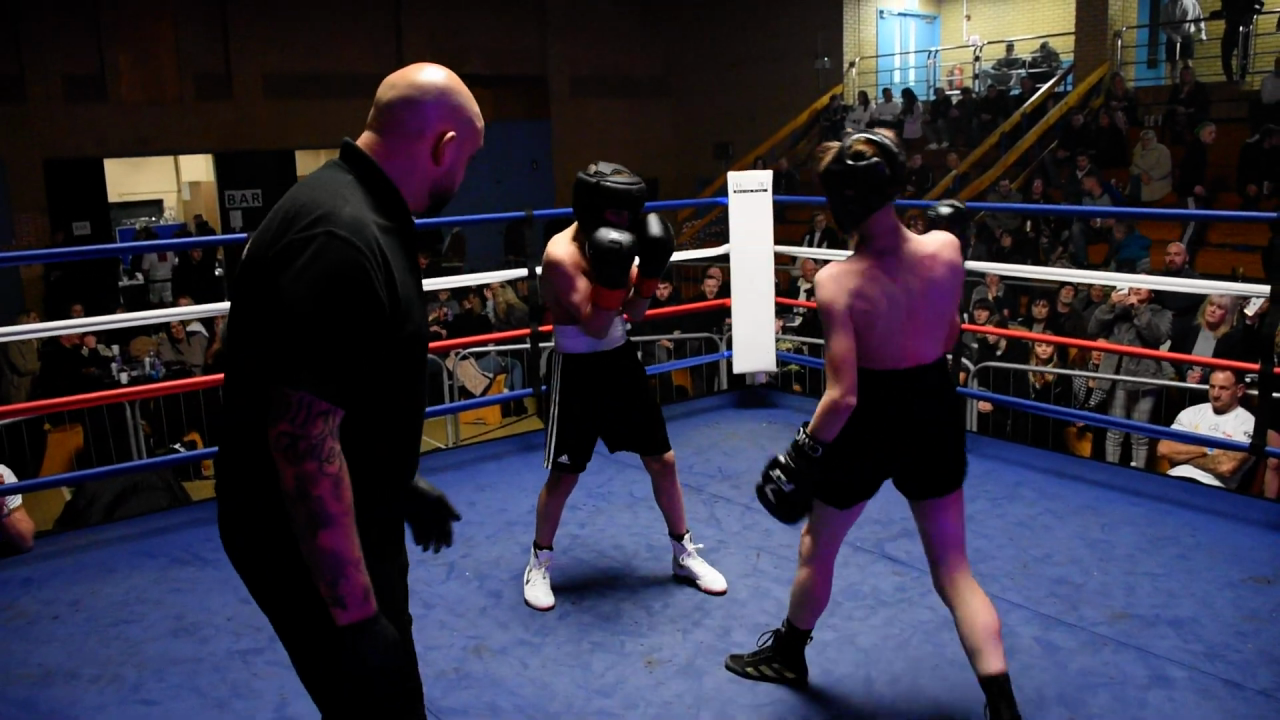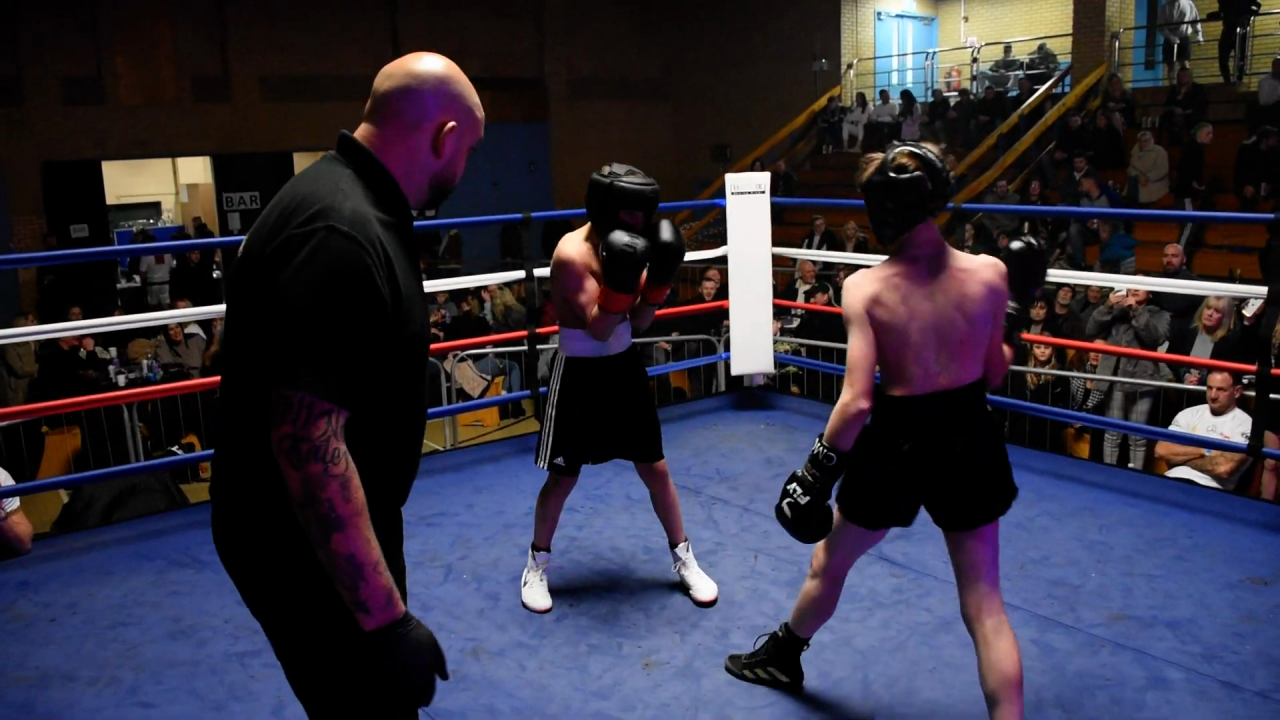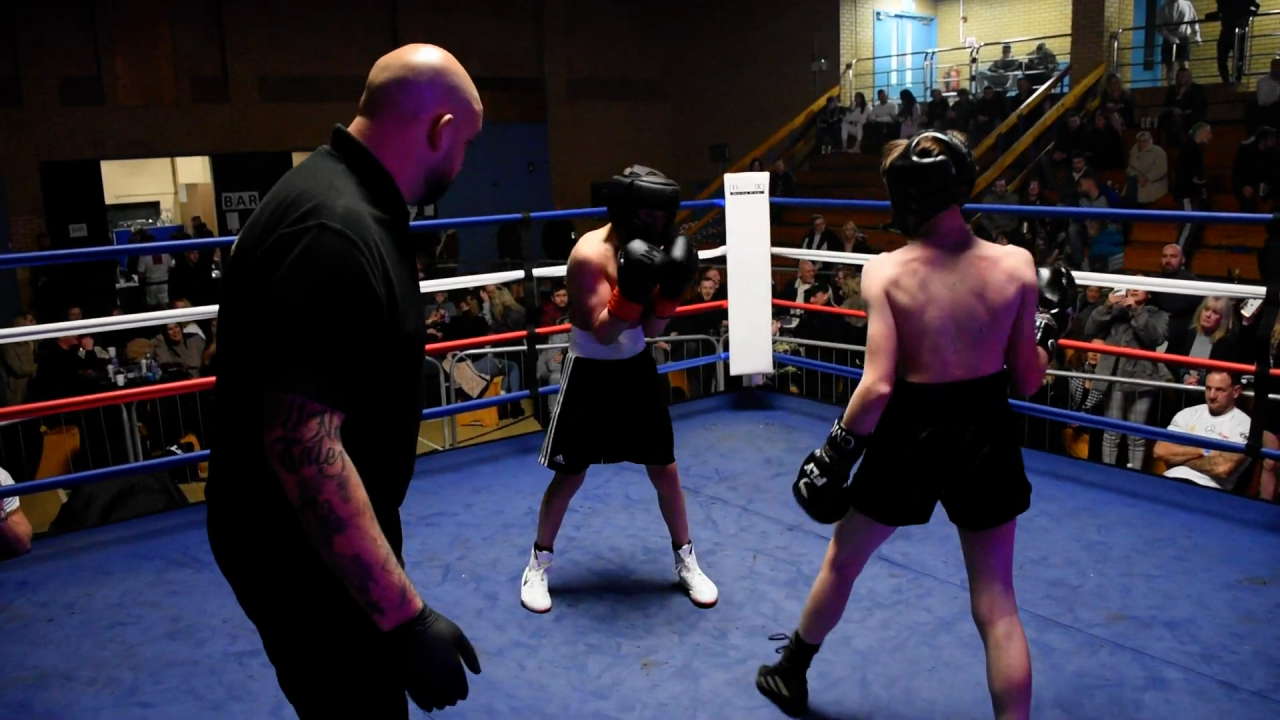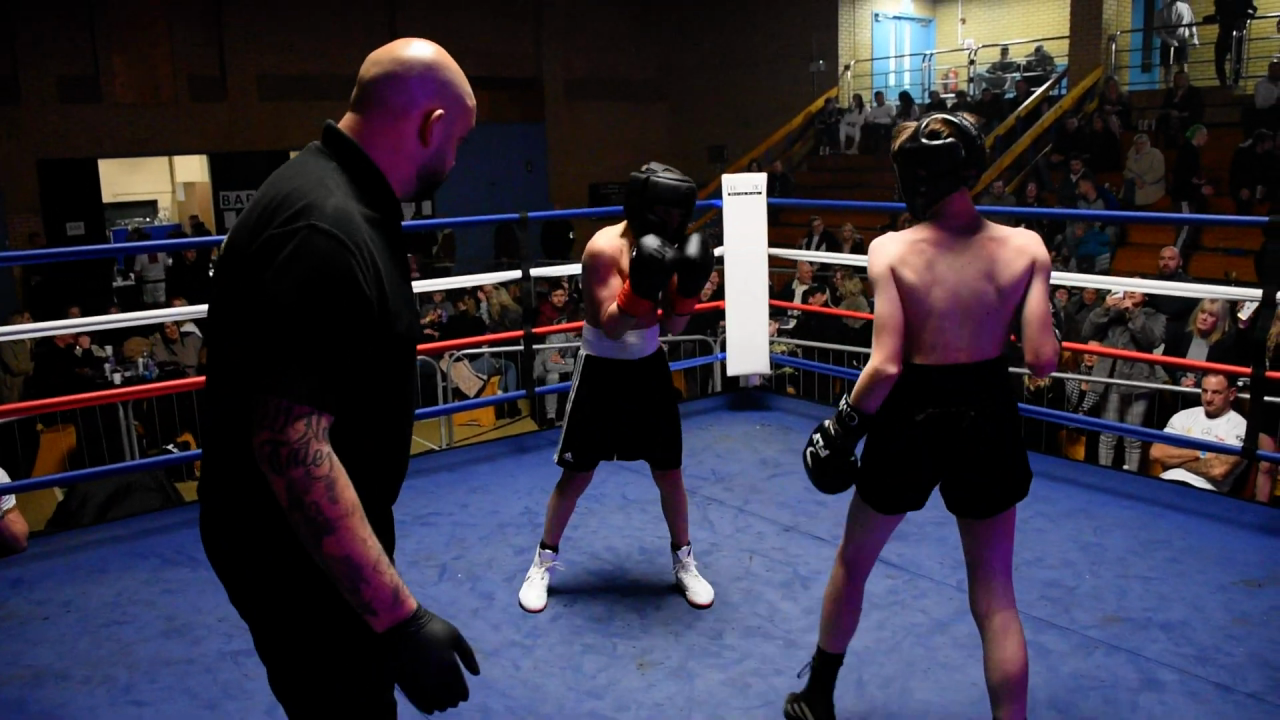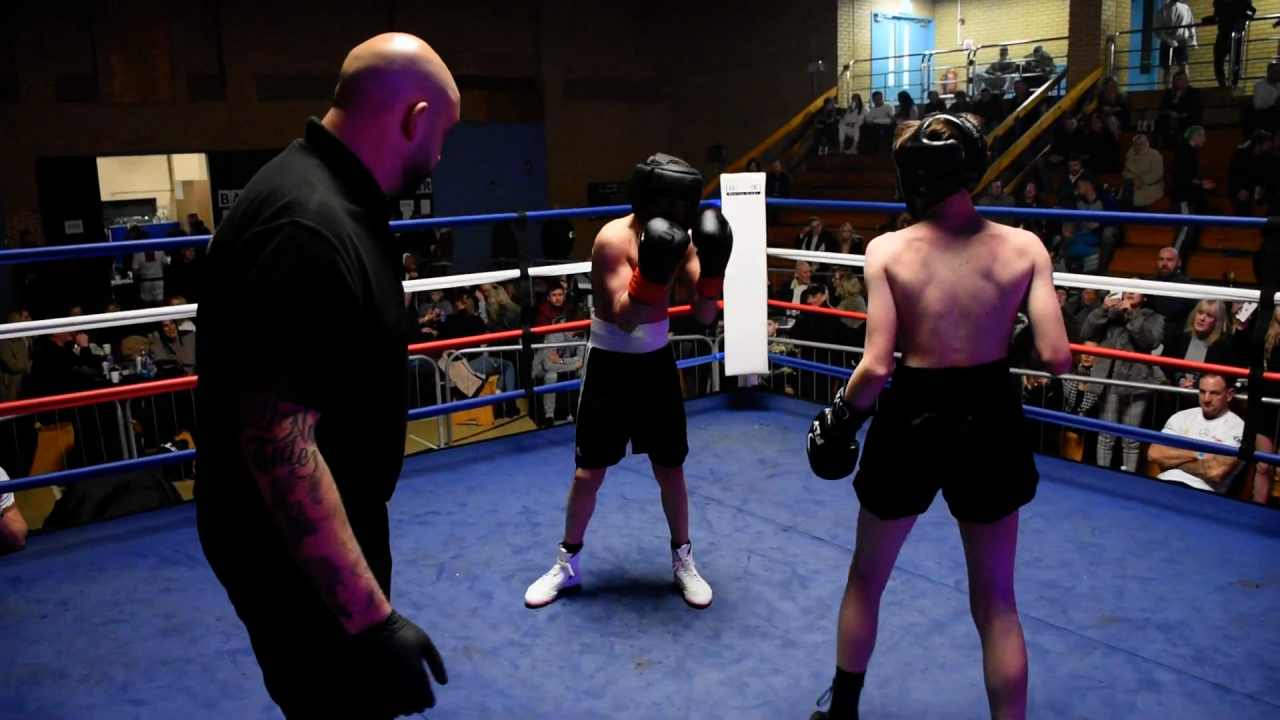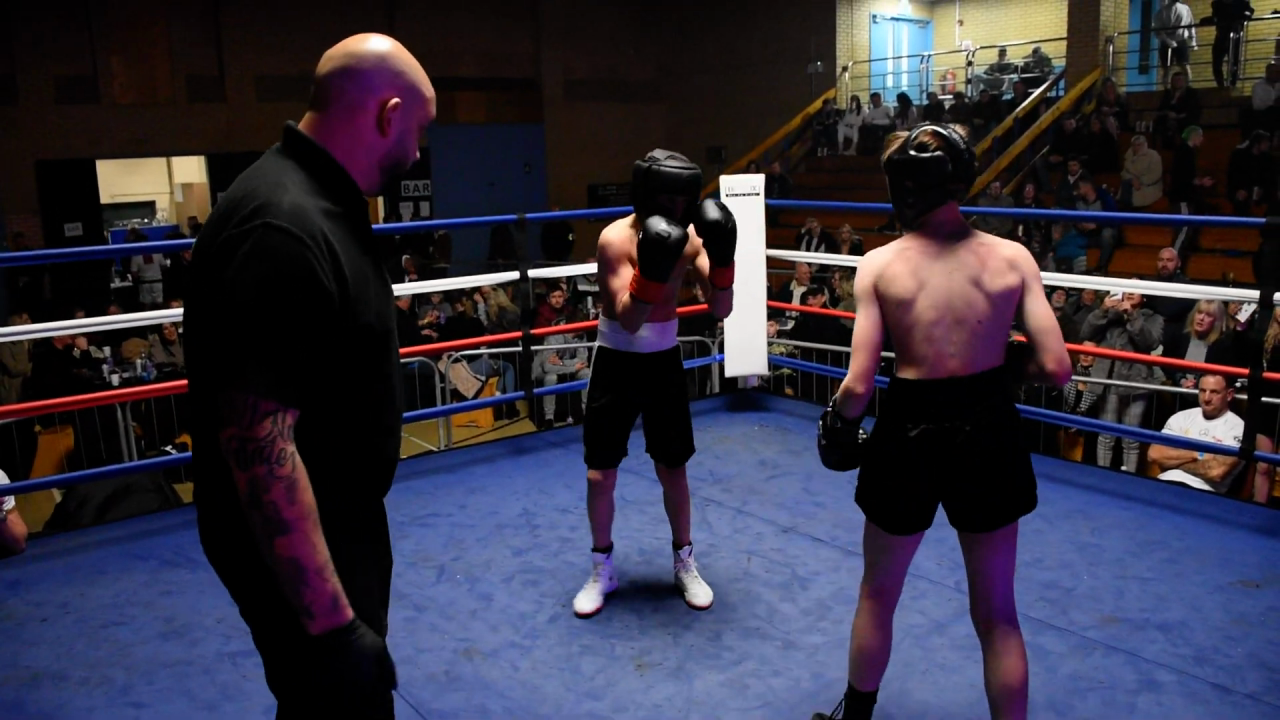
dt=0.1s
person 1, frame 1
left shoulder: (362, 217)
right shoulder: (339, 238)
right elbow: (302, 436)
left wrist: (402, 487)
right wrist: (353, 614)
left hip: (357, 514)
right hip: (307, 536)
person 1, frame 2
left shoulder: (356, 211)
right shoulder: (339, 234)
right elbow: (308, 442)
right wrist: (385, 614)
left hip: (344, 528)
right hip: (308, 544)
person 1, frame 3
left shoulder: (348, 203)
right shoulder: (332, 231)
right elbow: (302, 444)
right wrist: (403, 613)
left hip: (331, 529)
right hip: (305, 546)
person 1, frame 4
left shoulder: (345, 205)
right shoulder: (320, 230)
right elbow: (291, 447)
right wrist: (398, 616)
left hip: (334, 531)
right hip: (300, 547)
person 1, frame 5
left shoulder: (330, 200)
right shoulder: (305, 227)
right elbow: (277, 444)
right wrist: (373, 620)
left hip: (329, 525)
right hip: (295, 544)
person 1, frame 6
left shoulder: (325, 210)
right shoulder: (281, 232)
right elbow: (258, 446)
right wrist: (330, 623)
left hip: (337, 522)
right hip: (302, 545)
person 2, frame 1
left shoulder: (839, 282)
right shoulder: (945, 250)
left elbow: (843, 396)
right elbow: (947, 338)
left wrist: (798, 455)
left hip: (871, 424)
right hip: (934, 416)
left knee: (818, 548)
right knee: (955, 573)
left ankle: (787, 654)
person 2, frame 2
left shoulder: (867, 290)
right shoulder: (990, 274)
left elbow: (858, 403)
right elbow: (994, 376)
left wrist: (815, 471)
right wrist: (1021, 304)
left hip: (896, 447)
right hip: (972, 443)
left knee: (831, 563)
right knee: (985, 606)
left ankle: (780, 659)
person 2, frame 3
left shoulder: (886, 273)
right shoulder: (1018, 266)
left elbow: (878, 387)
right elbow: (1027, 382)
left wrist: (834, 453)
right wrist: (1049, 323)
left hip: (911, 437)
right hip: (987, 438)
left knee: (842, 559)
right knee: (996, 608)
person 2, frame 4
left shoulder: (891, 252)
right shoulder: (1024, 248)
left elbow: (885, 367)
right elbow: (1042, 361)
left wrist: (841, 426)
left hip: (910, 422)
right hip: (987, 422)
left knee: (853, 561)
right knee: (994, 597)
person 2, frame 5
left shoulder: (888, 252)
right shoulder: (1024, 249)
left elbow: (877, 367)
right elbow: (1056, 359)
left wrist: (837, 417)
right wrist: (997, 332)
left hip: (910, 425)
right hip: (990, 425)
left knee: (867, 576)
right knee: (994, 602)
person 2, frame 6
left shoulder: (880, 266)
right shoulder: (1012, 258)
left elbow: (858, 386)
right elbow: (1055, 369)
left wrist: (838, 422)
right wrist: (998, 365)
left hip: (910, 438)
right hip: (988, 437)
left knee: (878, 593)
right knee: (995, 612)
person 3, frame 1
left shoulder: (617, 241)
right shoulder: (561, 254)
left elbow: (634, 315)
right elbow: (595, 327)
left wrist: (650, 270)
right wrist: (607, 277)
left hip: (620, 356)
right hip: (577, 366)
left knee: (662, 460)
right knee: (564, 474)
left ankle: (684, 553)
right ankle: (539, 563)
person 3, frame 2
left shoulder: (629, 248)
right shoulder: (572, 254)
left elbow: (638, 322)
right elbow: (599, 330)
left wrist: (659, 280)
right wrist: (619, 282)
left hip: (624, 364)
right hip: (580, 369)
left knee: (656, 468)
right knee: (562, 476)
left ankle: (684, 560)
right ankle: (537, 564)
person 3, frame 3
left shoulder: (648, 249)
right shoulder: (589, 254)
left elbow: (652, 330)
right elbow: (605, 334)
left wrist: (673, 288)
right wrist: (629, 289)
left hip: (637, 366)
right hip: (591, 371)
left knee: (666, 471)
right knee: (568, 476)
left ankle: (686, 562)
right ankle: (538, 563)
person 3, frame 4
left shoulder: (668, 251)
right shoulder: (604, 248)
left elbow: (676, 326)
right elbow: (613, 327)
left wrist: (688, 289)
right wrist: (641, 285)
left hip: (649, 367)
right hip: (601, 370)
left knee: (669, 473)
right knee: (575, 476)
left ankle: (684, 562)
right ankle: (544, 561)
person 3, frame 5
left shoulder: (681, 241)
right shoulder: (613, 240)
left elbow: (704, 316)
right elbow: (626, 317)
left wrist: (713, 267)
right wrist: (652, 272)
left hip: (656, 362)
right hip: (609, 364)
left knee: (671, 472)
right knee: (589, 474)
left ankle: (683, 561)
right ankle: (567, 563)
person 3, frame 6
left shoulder: (689, 237)
right shoulder: (615, 240)
left elbow: (722, 308)
right elbow: (628, 319)
left wrist: (723, 255)
right wrist: (651, 269)
left hip: (664, 363)
right hip: (616, 364)
left knee: (673, 472)
right knee: (601, 476)
left ankle: (684, 563)
right ankle: (602, 567)
